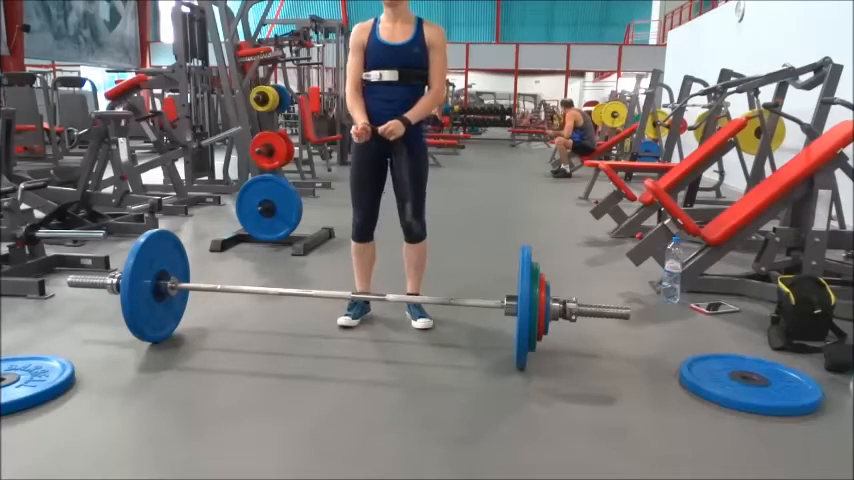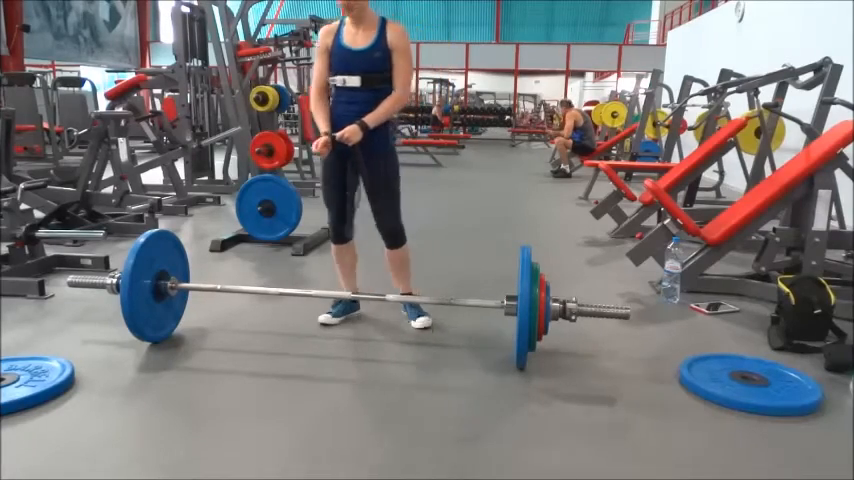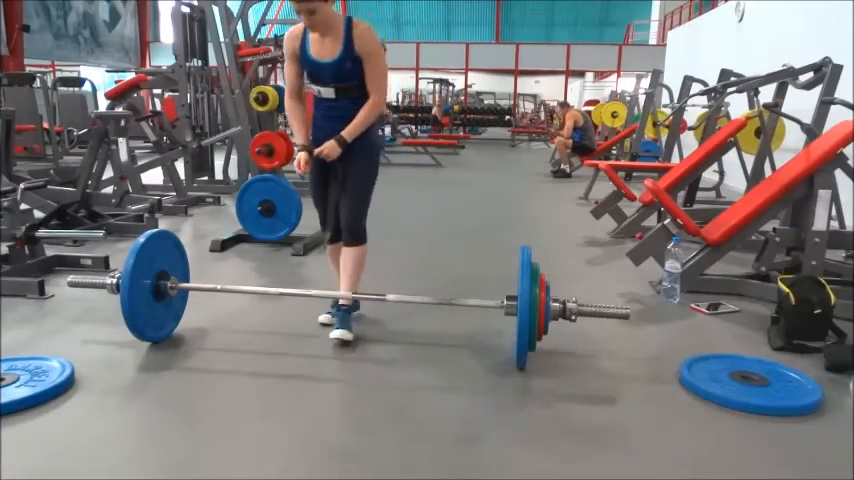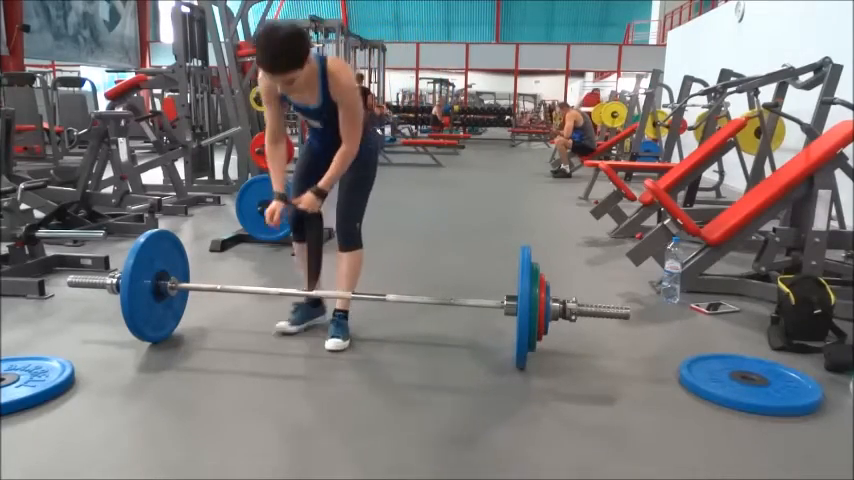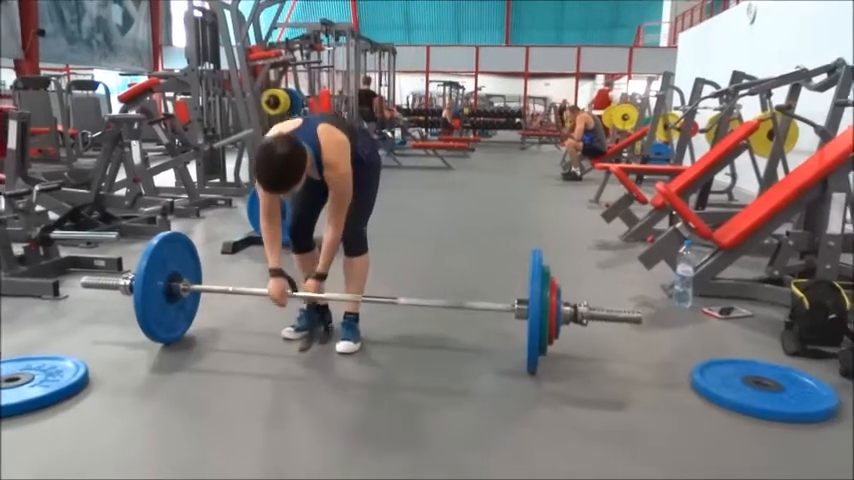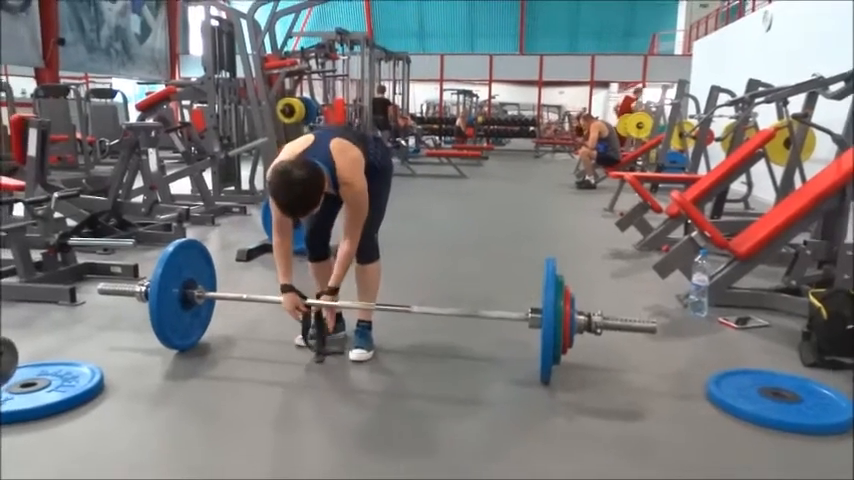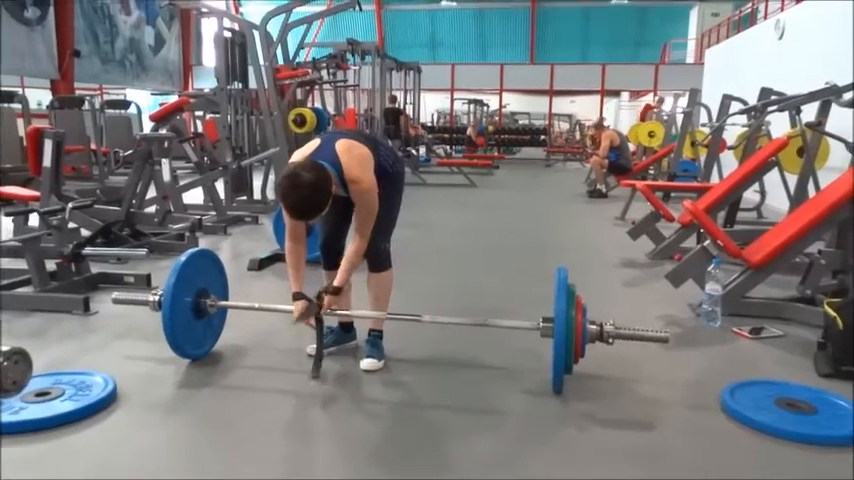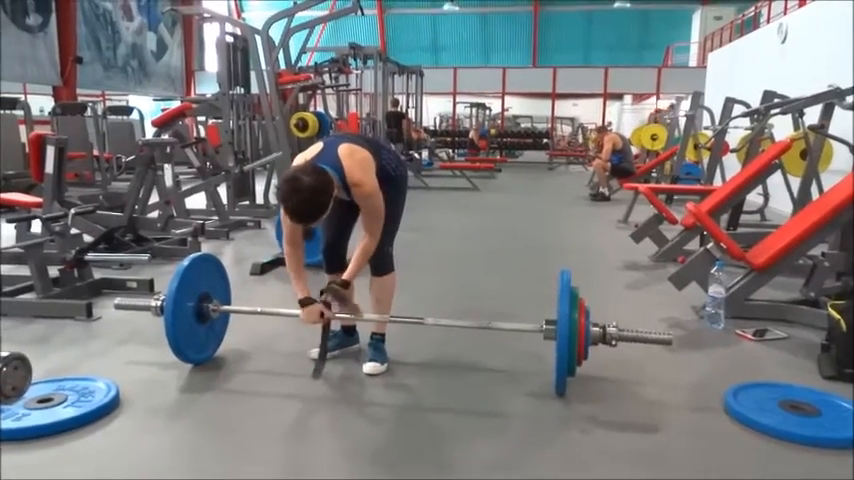
dt=0.4s
person 1, frame 1
left shoulder: (430, 33)
right shoulder: (362, 32)
left elbow: (436, 90)
right elbow: (352, 88)
left wrist: (404, 121)
right wrist: (361, 123)
left hip: (409, 138)
right hip: (368, 138)
left knee: (413, 221)
right knee: (362, 220)
left ankle: (413, 299)
right ankle: (361, 299)
person 1, frame 2
left shoulder: (393, 33)
right shoulder: (328, 35)
left elbow: (402, 93)
right elbow: (318, 92)
left wrist: (362, 126)
right wrist: (325, 132)
left hip: (375, 140)
right hip: (337, 140)
left knee: (389, 224)
right knee: (338, 223)
left ankle: (407, 297)
right ankle: (349, 296)
person 1, frame 3
left shoulder: (361, 35)
right shoulder: (293, 39)
left elbow: (378, 98)
right elbow: (293, 98)
left wrist: (341, 140)
right wrist: (303, 145)
left hip: (360, 141)
right hip: (321, 139)
left knee: (352, 223)
right knee: (329, 225)
left ankle: (346, 308)
right ankle: (345, 295)
person 1, frame 4
left shoulder: (339, 77)
right shoulder: (269, 79)
left elbow: (350, 144)
right elbow: (275, 139)
left wrist: (319, 192)
right wrist: (279, 195)
left hip: (357, 149)
right hip: (317, 145)
left knee: (347, 226)
right knee: (299, 219)
left ankle: (341, 314)
right ankle: (312, 301)
person 1, frame 5
left shoulder: (335, 163)
right shoulder: (267, 156)
left elbow: (335, 226)
right elbow: (269, 219)
left wrist: (319, 275)
right wrist: (275, 272)
left hip: (360, 161)
right hip: (315, 159)
left knee: (352, 234)
right knee: (298, 231)
left ankle: (351, 318)
right ankle: (318, 310)
person 1, frame 6
left shoulder: (351, 180)
right shoulder: (278, 175)
left elbow: (351, 240)
right elbow: (281, 234)
left wrist: (330, 291)
right wrist: (286, 287)
left hip: (372, 166)
right hip: (323, 162)
left knee: (365, 241)
right knee: (313, 238)
left ankle: (364, 326)
right ankle: (335, 319)
person 1, frame 7
left shoulder: (360, 179)
right shoulder: (293, 180)
left elbow: (361, 238)
right elbow: (294, 241)
left wrist: (335, 288)
right wrist: (297, 294)
left hip: (383, 173)
right hip: (337, 173)
left knee: (376, 248)
right knee: (329, 246)
left ankle: (376, 335)
right ankle: (345, 328)
person 1, frame 8
left shoulder: (362, 182)
right shoulder: (294, 184)
left elbow: (371, 236)
right elbow: (291, 245)
left wrist: (344, 283)
right wrist: (305, 299)
left hip: (386, 176)
right hip: (339, 177)
left knee: (379, 252)
right knee: (331, 250)
left ankle: (378, 339)
right ankle: (348, 331)
